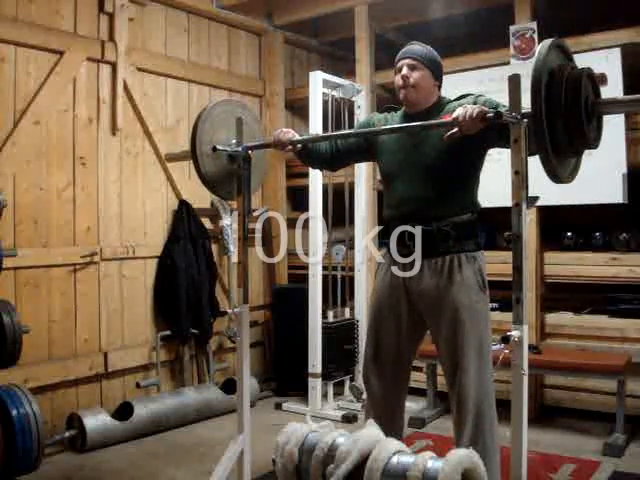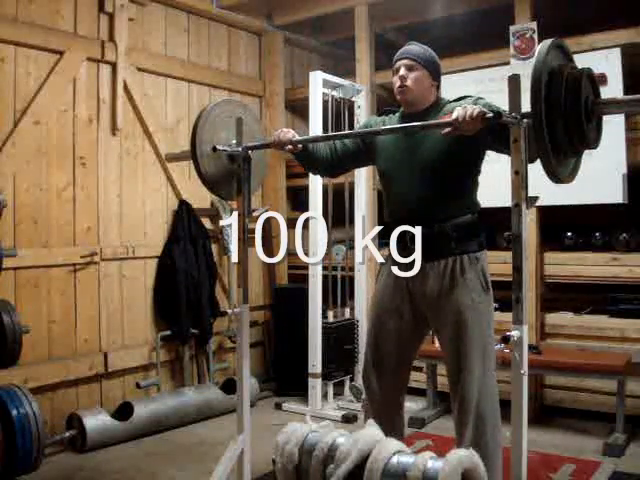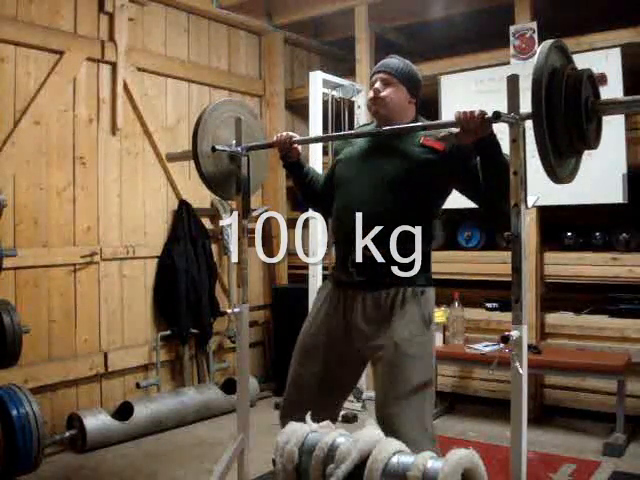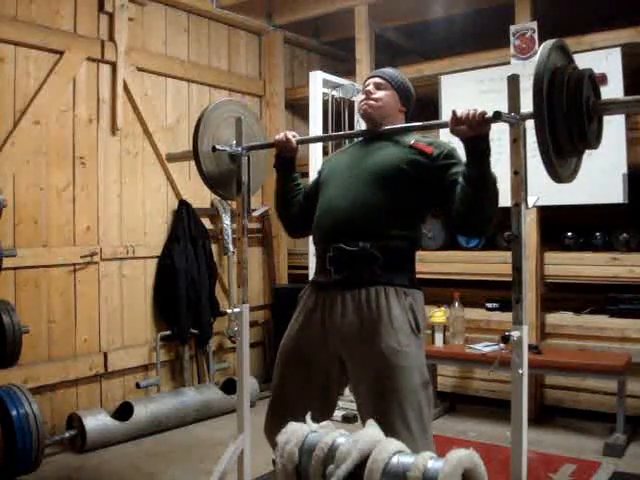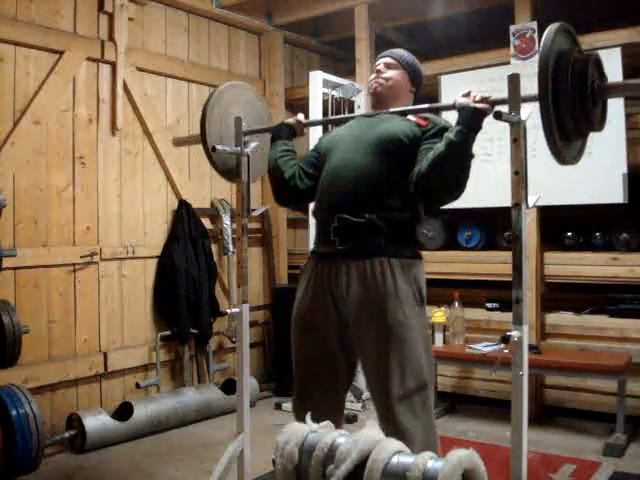
dt=1s
person 1, frame 1
left shoulder: (468, 111)
right shoulder: (379, 126)
right elbow: (331, 154)
left wrist: (486, 118)
right wrist: (297, 144)
left hip: (452, 262)
right hip: (395, 263)
left knee: (469, 381)
right knee: (380, 376)
person 1, frame 2
left shoulder: (466, 112)
right shoulder: (380, 129)
right elbow: (330, 161)
left wrist: (489, 121)
right wrist: (296, 146)
left hip: (455, 263)
right hip: (399, 265)
left knee: (472, 385)
right knee: (380, 378)
person 1, frame 3
left shoulder: (443, 143)
right shoulder: (349, 144)
left elbow: (498, 200)
left wrist: (483, 141)
right wrist: (293, 162)
left hip: (399, 297)
right hip: (338, 293)
left knee: (403, 429)
right knee: (299, 419)
person 1, frame 4
left shoulder: (429, 153)
right shoulder: (336, 160)
left elbow: (473, 220)
right elbow: (297, 222)
left wrist: (475, 148)
right wrist: (285, 164)
left hip: (383, 300)
right hip: (319, 298)
left knee: (402, 442)
right knee: (284, 431)
person 1, frame 5
left shoulder: (426, 127)
right shoulder: (338, 134)
left elbow: (437, 187)
right elbow: (290, 188)
left wrist: (467, 123)
right wrist: (282, 137)
left hip: (385, 270)
right hip: (322, 269)
left knee: (403, 406)
right knee: (314, 403)
